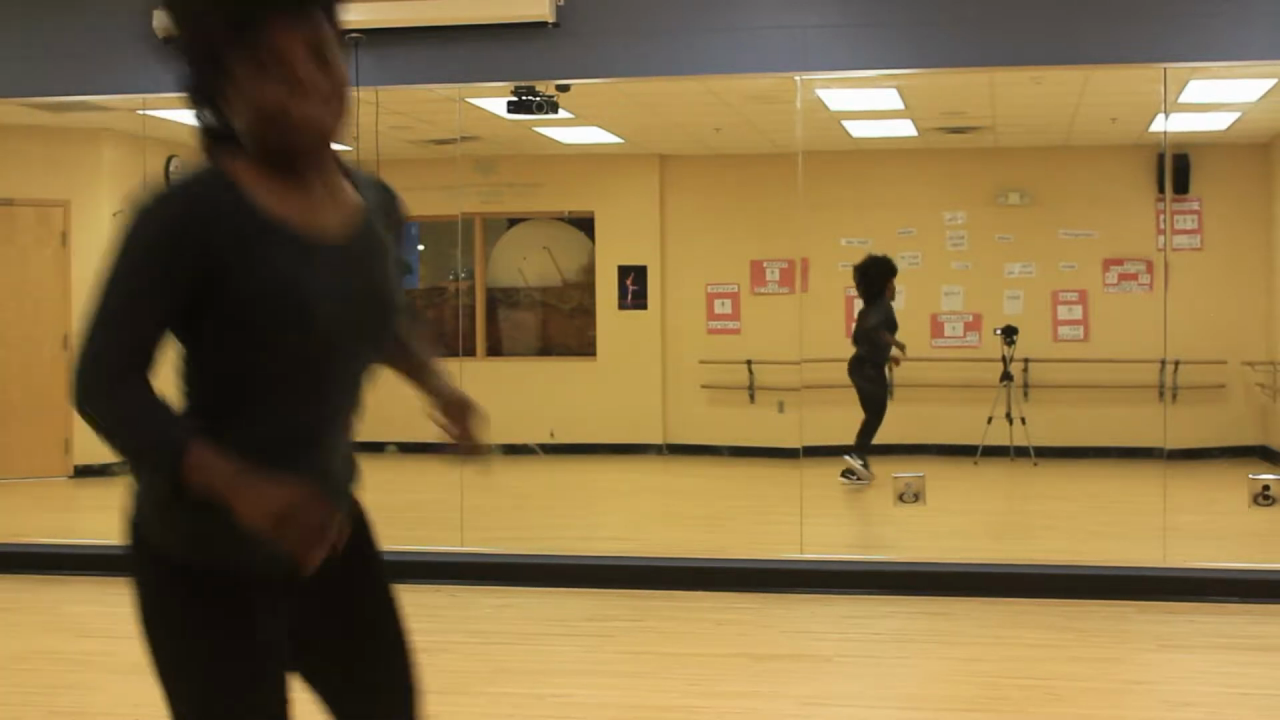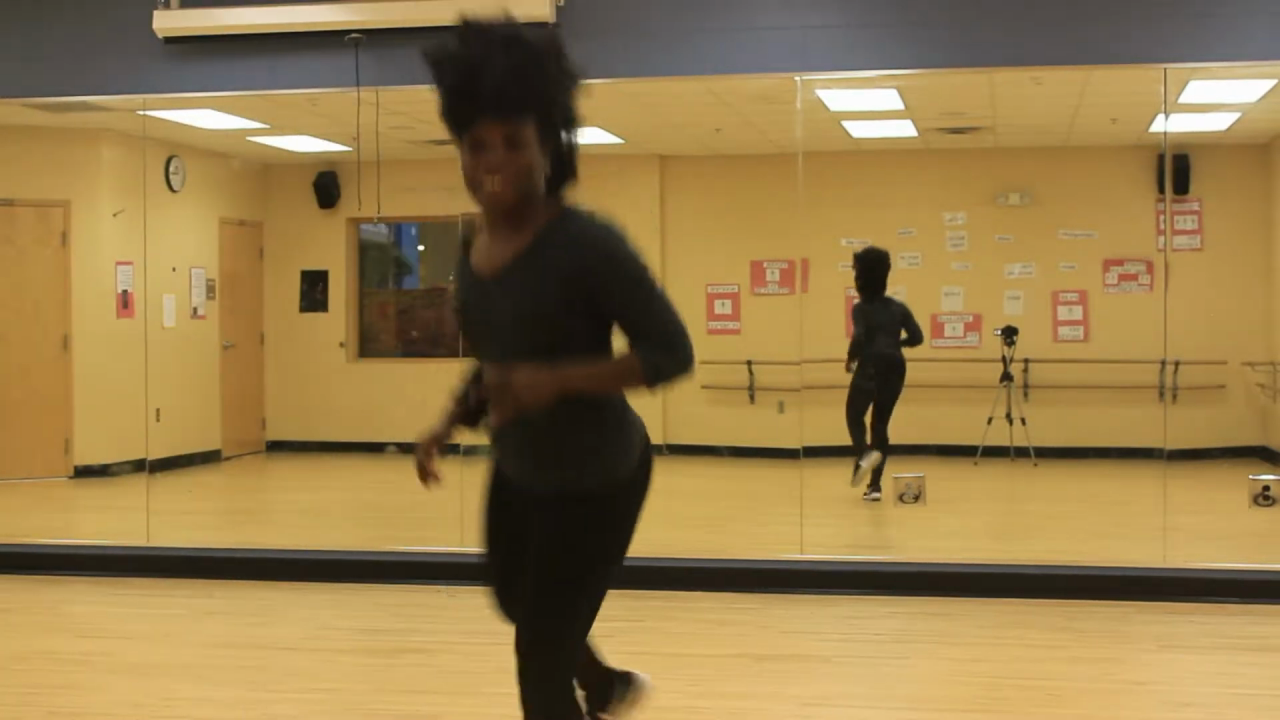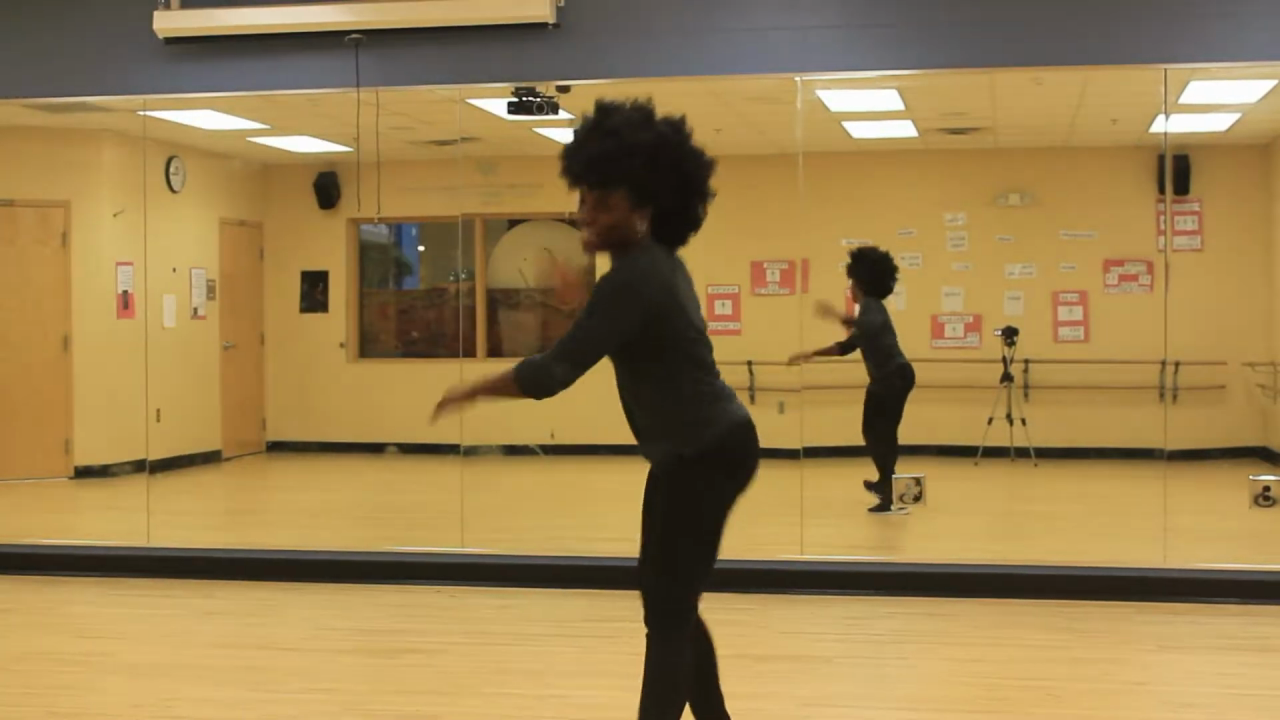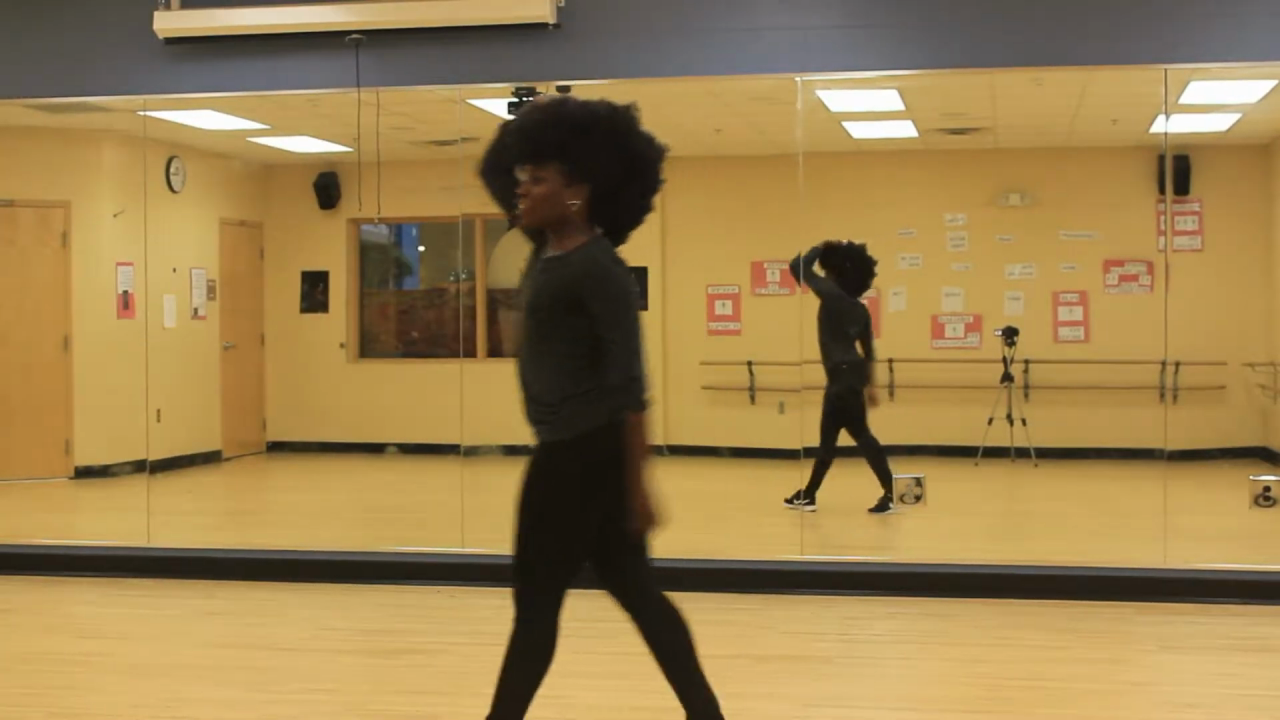
dt=0.7s
person 1, frame 1
left shoulder: (376, 208)
right shoulder: (192, 216)
right elbow: (105, 388)
left wrist: (436, 382)
right wrist: (240, 488)
left hip: (321, 528)
right hip: (208, 558)
person 1, frame 2
left shoulder: (586, 246)
right shoulder: (477, 247)
left elbow: (671, 352)
left wrist: (551, 381)
right wrist: (451, 421)
left hip: (596, 480)
right hip: (524, 474)
left knee: (542, 651)
right knee: (516, 599)
person 1, frame 3
left shoulder: (631, 282)
right shoulder: (658, 264)
left elbow: (551, 373)
left wrist: (472, 389)
right wrist: (586, 304)
left hip: (703, 453)
right hip: (707, 446)
left knee: (667, 614)
right knee: (671, 604)
person 1, frame 4
left shoulder: (598, 268)
right shoulder: (546, 241)
left elbow: (628, 380)
right elbow: (493, 168)
left wrist: (637, 481)
right wrist: (529, 116)
left hip: (583, 450)
right hip: (571, 447)
left knee: (536, 596)
right knee: (634, 589)
person 2, frame 1
left shoulder: (870, 309)
right shoulder: (882, 307)
right elbow: (869, 329)
left wrist: (886, 355)
right wrist: (893, 341)
left hip: (866, 366)
right hip: (868, 367)
left knee: (874, 413)
right knee: (876, 410)
left ankle: (852, 471)
right ankle: (857, 455)
person 2, frame 2
left shoulder: (861, 308)
right shoulder: (897, 306)
left elbow: (858, 338)
right elbow: (916, 337)
left wrist: (850, 359)
left hip: (872, 367)
right hip: (895, 367)
left knee: (855, 416)
right knee: (880, 424)
left ankle: (865, 455)
right ankle: (875, 484)
person 2, frame 3
left shoulder: (872, 306)
right shoulder: (871, 308)
left elbow: (871, 328)
right elbow: (849, 345)
left wrist: (837, 316)
right wrist: (812, 354)
left hip: (889, 377)
right hip: (899, 375)
left knee: (874, 434)
right knee: (884, 434)
left ankle: (892, 496)
right ankle: (885, 485)
person 2, frame 4
left shoulder: (829, 293)
right shoulder: (860, 309)
left elbow: (798, 266)
right elbow: (868, 350)
left wrist: (820, 248)
right wrist: (870, 386)
left hip: (842, 373)
right hip: (853, 372)
left knee: (858, 434)
right knee: (829, 434)
left ankle: (888, 491)
right ankle: (809, 494)
